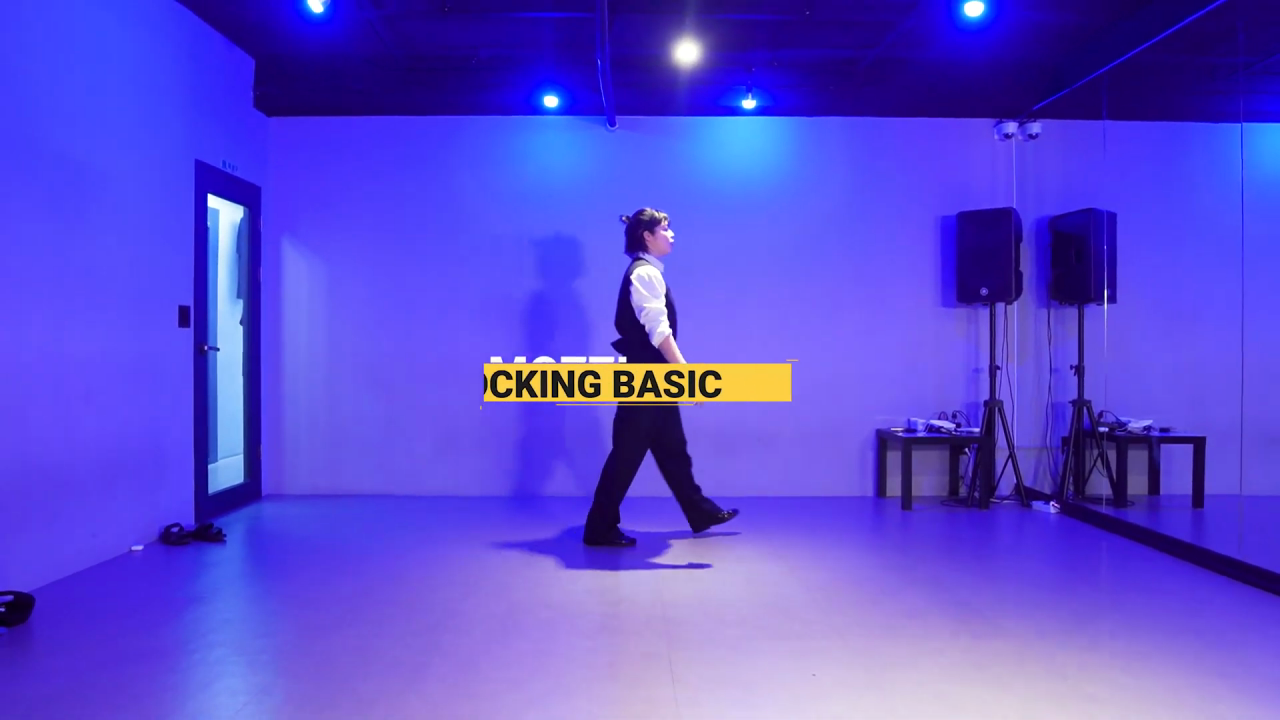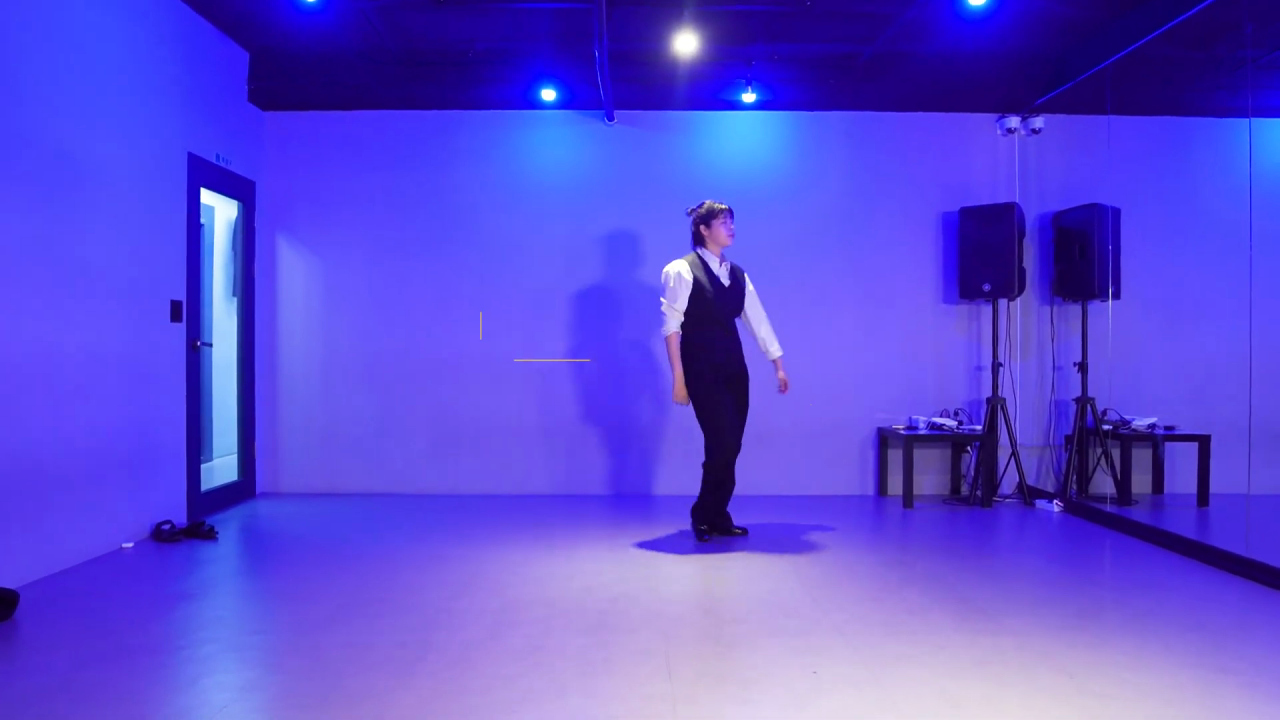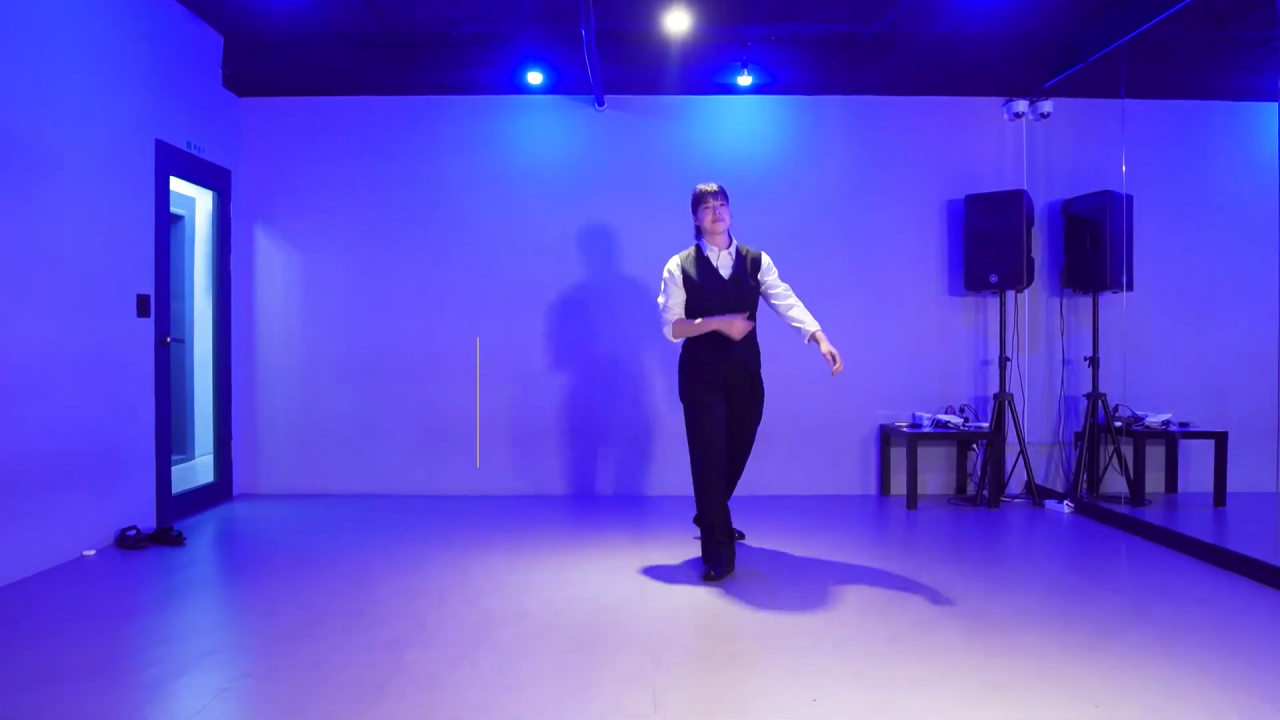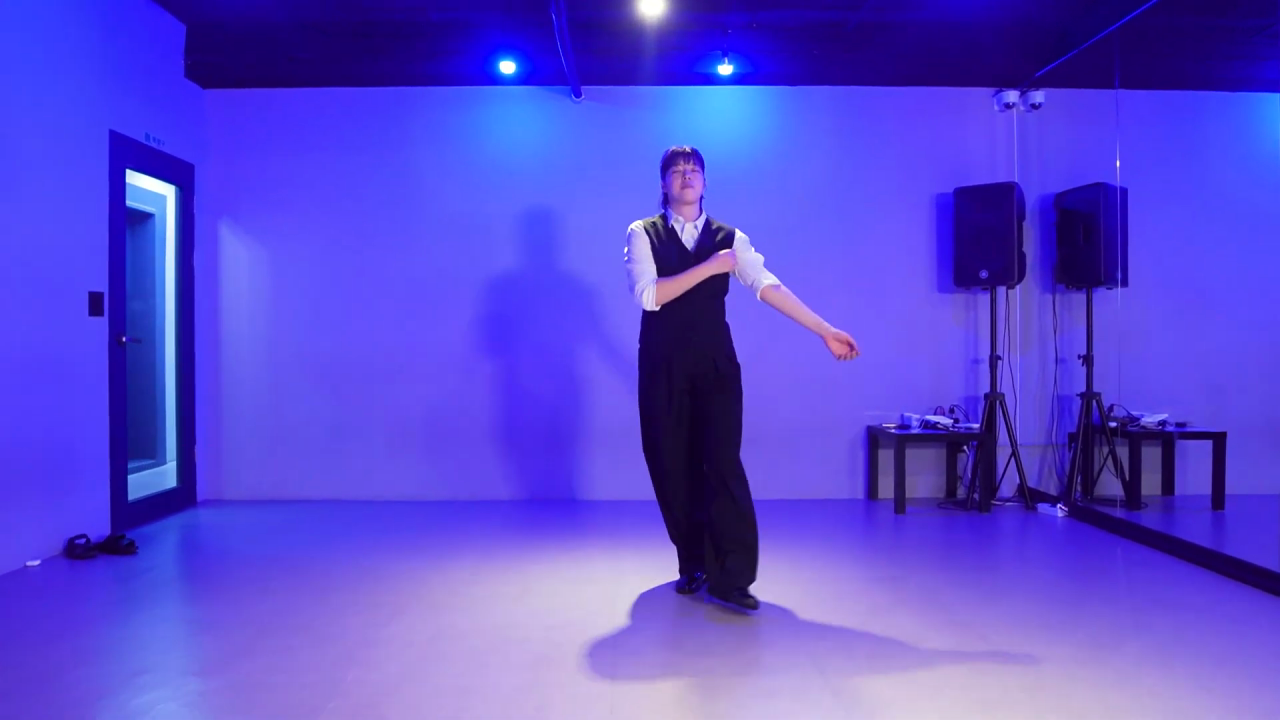
dt=0.5s
person 1, frame 1
left shoulder: (644, 273)
right shoulder: (647, 274)
right elbow: (659, 332)
left knee: (672, 446)
right knee: (628, 450)
left ankle: (701, 512)
right ankle: (601, 528)
person 1, frame 2
left shoulder: (737, 273)
right shoulder: (681, 270)
left elbow: (756, 318)
right elbow: (672, 326)
left wrist: (777, 363)
right wrist: (678, 376)
left hip: (733, 368)
right hip: (703, 369)
left knee: (730, 446)
right knee: (721, 442)
left ankle: (717, 517)
right ankle: (705, 513)
person 1, frame 3
left shoulder: (757, 260)
right shoulder: (680, 266)
left elbow: (786, 302)
right elbow: (672, 325)
left wrist: (821, 339)
right wrist: (717, 323)
left hip: (745, 371)
right hip: (701, 373)
left knee: (736, 451)
right knee: (710, 455)
left ankle: (711, 518)
right ankle: (718, 550)
person 1, frame 4
left shoulder: (729, 238)
right shoulder: (642, 233)
left elbow: (769, 286)
right elbow: (648, 294)
left wrist: (824, 331)
right wrist: (709, 266)
left hip: (715, 361)
right hip: (662, 364)
left knee: (722, 463)
right knee: (672, 465)
left ankle: (731, 577)
right ankle: (693, 564)
